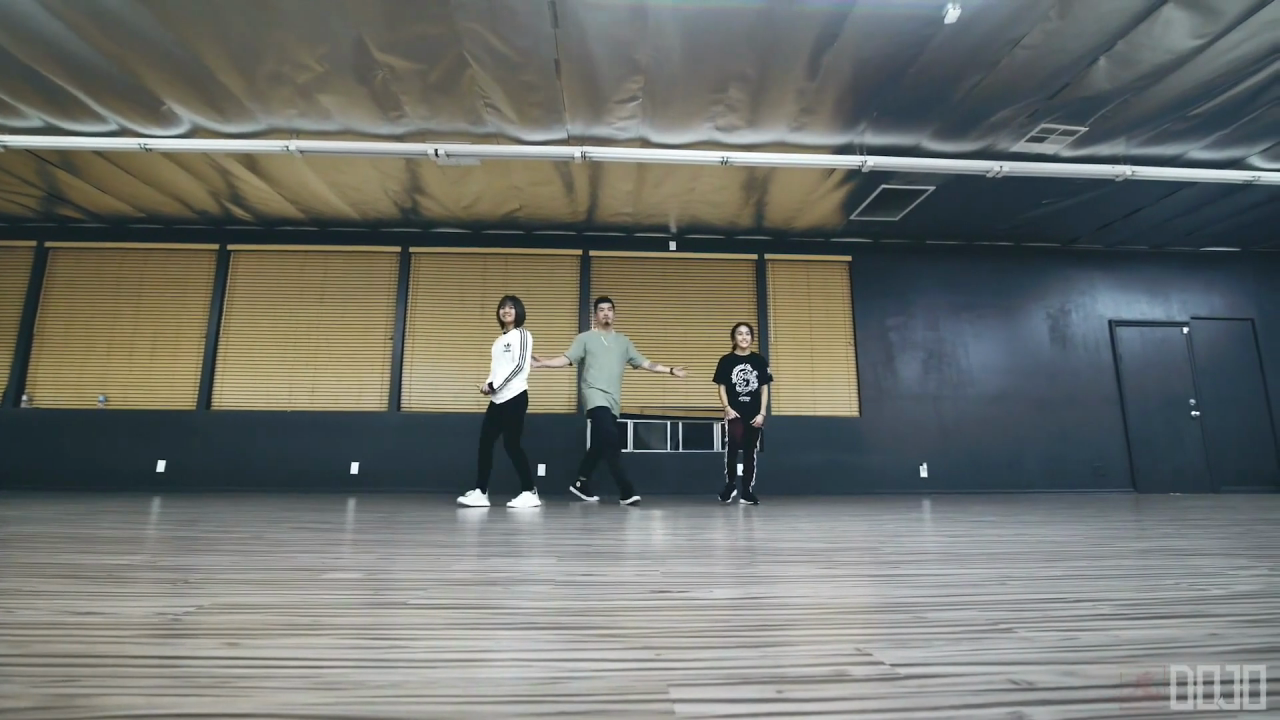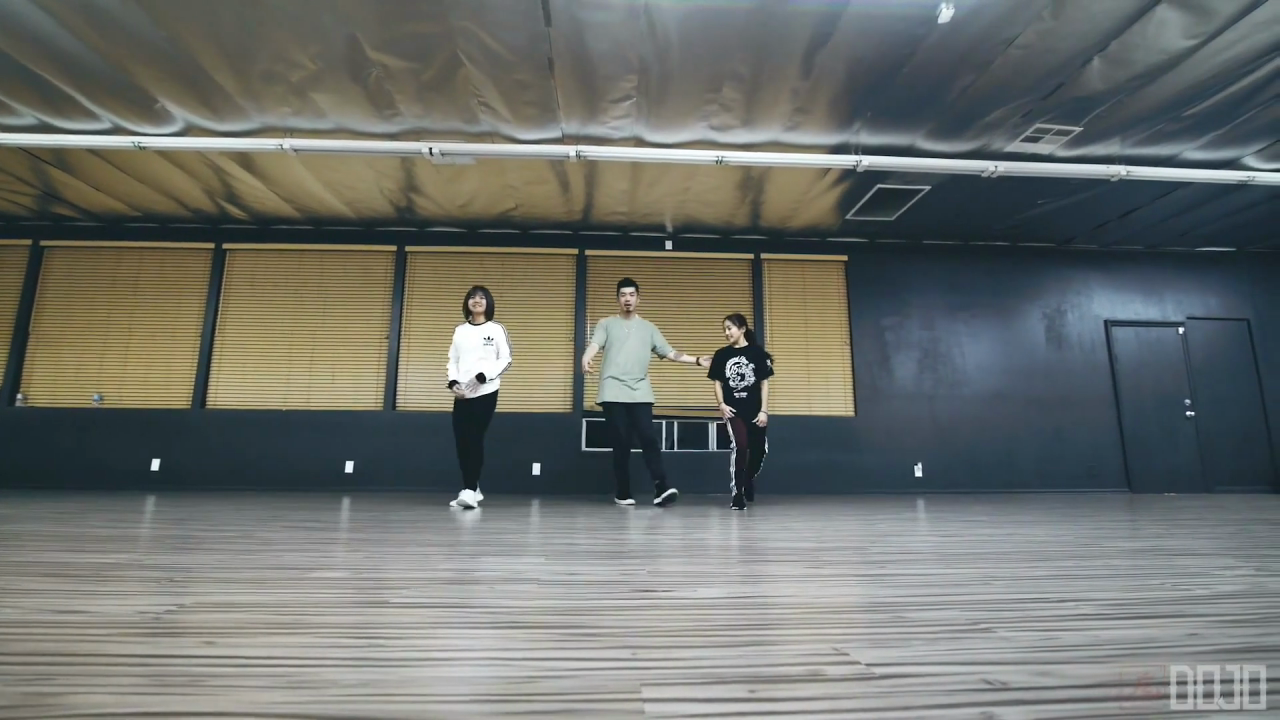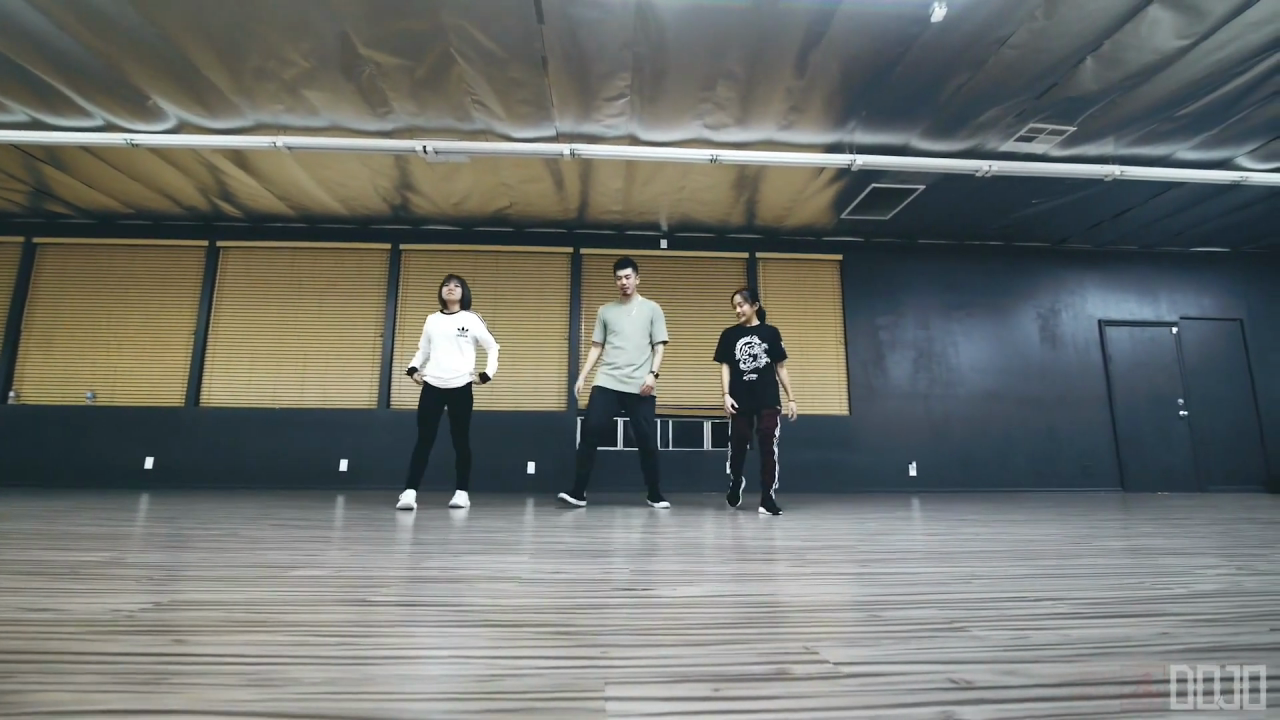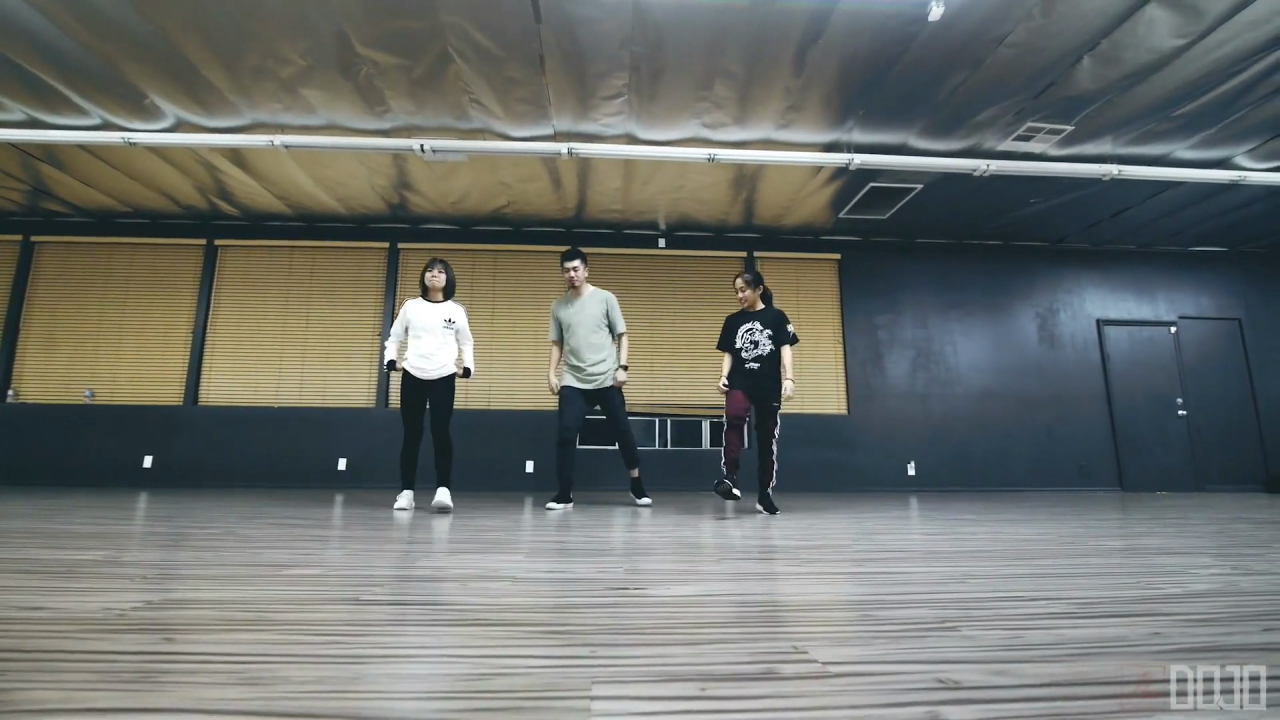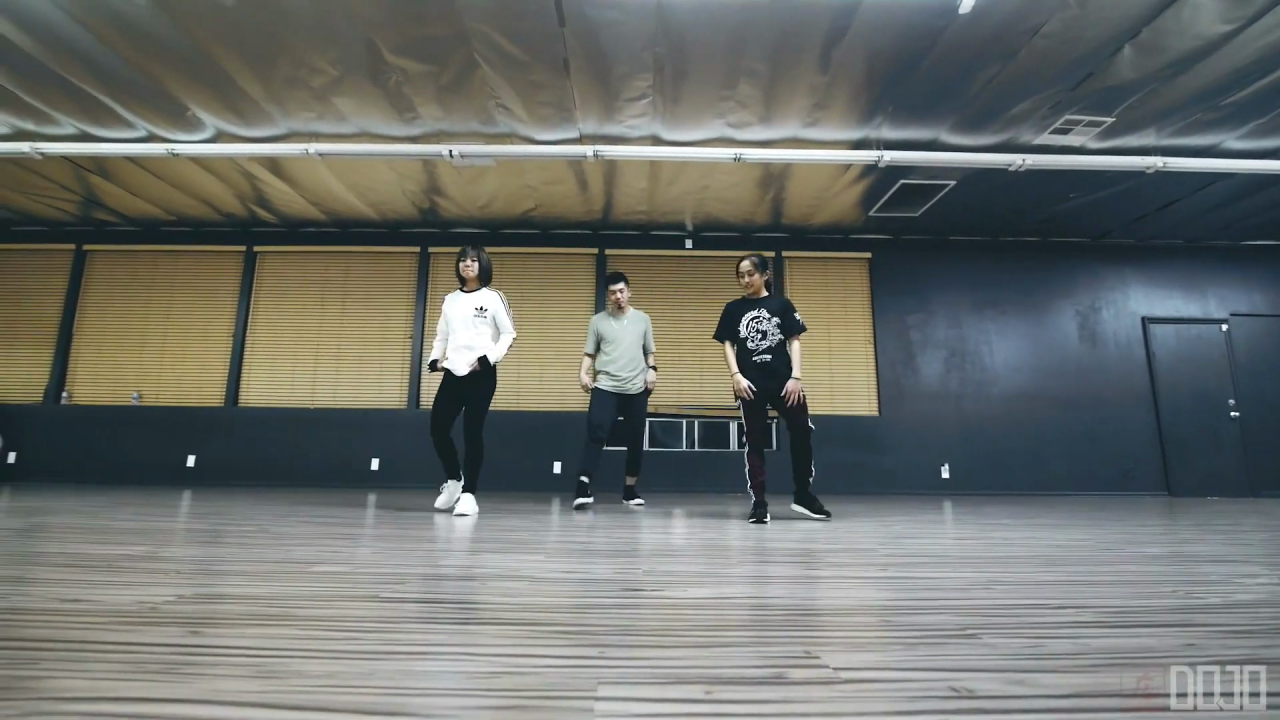
dt=0.5s
person 1, frame 1
left shoulder: (522, 335)
right shoulder: (499, 341)
left elbow: (519, 366)
left wrist: (492, 386)
right wrist: (488, 385)
left hip: (515, 397)
right hip: (498, 399)
left knee: (511, 444)
right knee: (485, 443)
left ankle: (529, 492)
right ankle: (480, 492)
person 1, frame 2
left shoulder: (497, 329)
right shoulder: (460, 331)
left elbow: (505, 359)
right elbow: (453, 361)
left wrist: (481, 377)
right wrist: (453, 382)
left hip: (486, 394)
right hip: (463, 395)
left knee: (475, 440)
right knee: (461, 442)
left ankle: (470, 490)
right ankle: (471, 488)
person 1, frame 3
left shoulder: (472, 319)
right shoulder: (432, 320)
left elbow: (493, 348)
right elbow: (423, 350)
left wrist: (487, 374)
right wrist: (414, 369)
left hip: (461, 387)
right hip: (432, 386)
left knee: (460, 440)
right knee: (424, 438)
left ankle: (462, 491)
right ankle: (410, 491)
person 1, frame 4
left shoulder: (457, 310)
right shoulder: (410, 307)
left elbow: (466, 343)
right elbow: (394, 337)
left wrist: (468, 367)
right wrist: (391, 361)
left hip: (443, 379)
right hip: (413, 377)
left knee: (441, 432)
right knee: (412, 435)
left ankle: (443, 490)
right ankle: (407, 491)
person 1, frame 5
left shoulder: (493, 297)
right shoulder: (450, 300)
left elbow: (508, 334)
right elbow: (441, 336)
left wrist: (488, 359)
right wrist: (435, 359)
left hip: (481, 374)
right hip: (453, 374)
left knee: (472, 432)
right knee: (438, 428)
left ankle: (468, 495)
right ankle: (454, 479)
person 2, frame 1
left shoulder: (623, 341)
right shoulder: (585, 338)
left elbow: (643, 363)
right elbow: (567, 359)
left wrist: (670, 371)
right wrist: (543, 363)
left hip: (612, 401)
right hip: (595, 397)
left knee: (601, 445)
right knee: (611, 441)
left ankle: (580, 483)
right ankle: (626, 490)
person 2, frame 2
left shoulder: (649, 328)
right shoulder: (606, 324)
left elbow: (670, 353)
right elbow: (594, 346)
left wrist: (697, 360)
right wrist: (586, 359)
left hip: (640, 393)
right hip: (612, 392)
left knee: (649, 439)
right knee: (621, 443)
left ankle: (662, 488)
right ankle: (622, 493)
person 2, frame 3
left shoulder: (652, 309)
right shoulder: (605, 311)
left elbow: (659, 345)
right elbow: (596, 347)
left wrist: (653, 374)
right wrist: (581, 377)
left hip: (639, 386)
right hip: (607, 382)
left knee: (646, 438)
right knee: (590, 430)
left ankle: (654, 493)
right ankle: (578, 489)
person 2, frame 4
left shoulder: (605, 298)
right shoulder: (558, 306)
left elbow: (621, 336)
right elbow: (557, 343)
left wrist: (622, 367)
right wrist: (551, 373)
left hip: (607, 380)
right hip: (573, 382)
left knee: (622, 431)
right knee: (566, 434)
left ankle: (636, 483)
right ankle: (564, 493)
person 2, frame 5
left shoulder: (642, 319)
right shoulder: (598, 321)
left elbow: (649, 352)
right elbow: (589, 353)
left wrist: (651, 369)
right wrist: (583, 374)
left hip: (636, 389)
right hip: (605, 387)
left knee: (635, 441)
right knee: (596, 434)
left ankle: (630, 490)
right ankle: (584, 487)
person 3, frame 1
left shoulder: (759, 360)
right shoulder: (726, 360)
left elbow: (764, 388)
right elbow: (721, 387)
left wrist: (762, 413)
right wrist: (726, 407)
left hip: (754, 414)
right hip: (734, 412)
left knee: (750, 452)
right knee: (733, 444)
left ankle: (747, 491)
right ankle: (730, 484)
person 3, frame 2
left shoulder: (758, 352)
right shoulder: (722, 355)
left elbow: (764, 382)
right elbow: (717, 382)
left wrist: (764, 409)
right wrist: (721, 404)
left hip: (754, 410)
right hip: (733, 410)
left knee: (759, 448)
right knee: (739, 447)
left ankle: (747, 481)
right ankle: (737, 494)
person 3, frame 3
left shoulder: (770, 333)
right shoulder: (729, 334)
left elbow: (780, 366)
right elbow: (725, 367)
left wrist: (790, 398)
right wrist: (726, 395)
left hip: (768, 398)
right hip: (740, 399)
left knee: (768, 444)
right knee: (738, 444)
left ankle: (768, 498)
right ankle: (736, 483)
person 3, frame 4
left shoulder: (777, 317)
right shoulder: (733, 321)
left elbow: (786, 348)
right elbow: (728, 353)
left wrist: (788, 378)
right wrist: (723, 376)
left hip: (769, 386)
right hip: (740, 383)
left knee: (768, 440)
right knee: (734, 420)
left ankle: (765, 496)
right ankle: (728, 479)
person 3, frame 5
left shoulder: (782, 304)
right shoulder: (733, 309)
left elbow: (794, 341)
right elbow: (728, 345)
left wrist: (796, 376)
right wrist: (736, 375)
left hip: (782, 381)
right hip: (750, 384)
left knee: (802, 433)
right knee: (755, 441)
left ankle: (803, 494)
right ankle: (759, 503)
